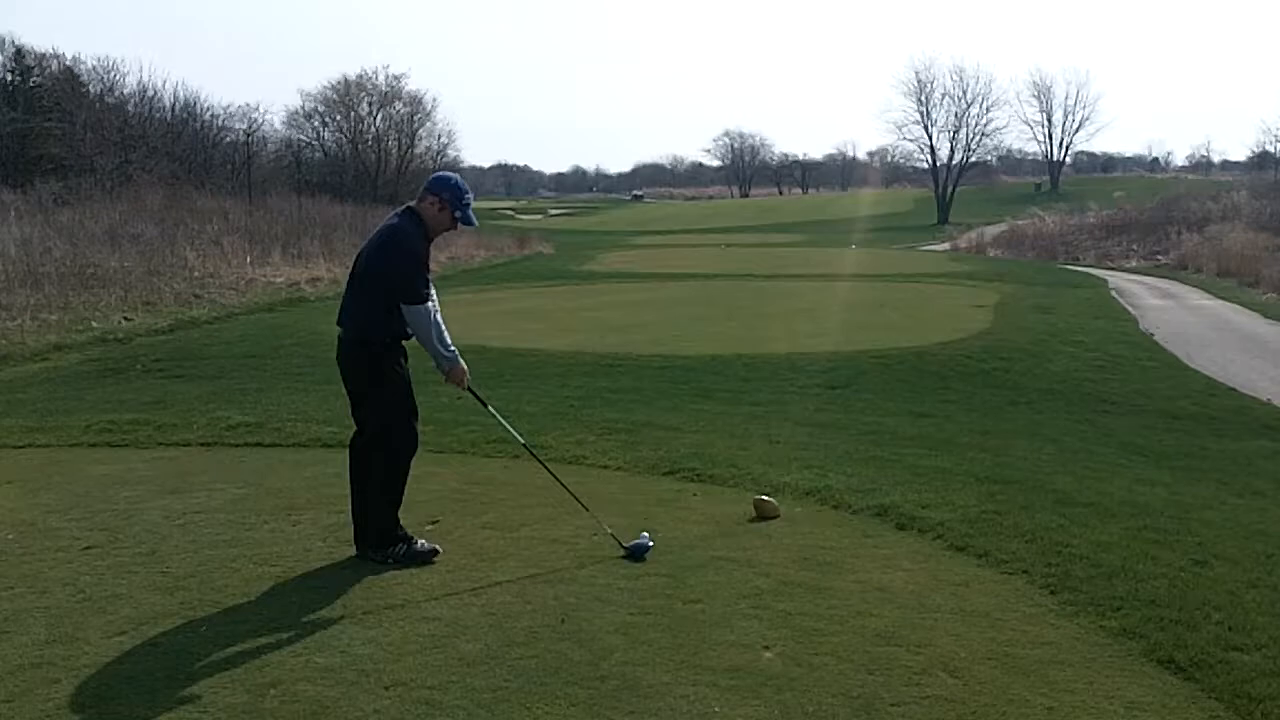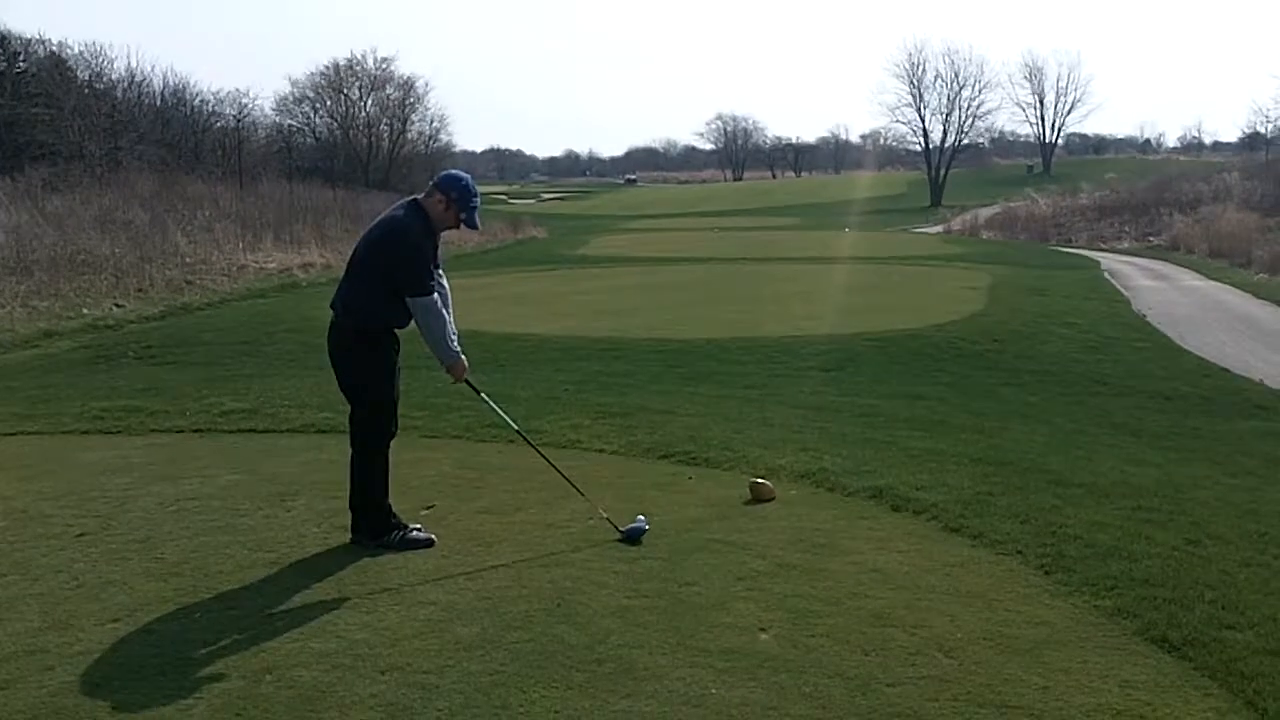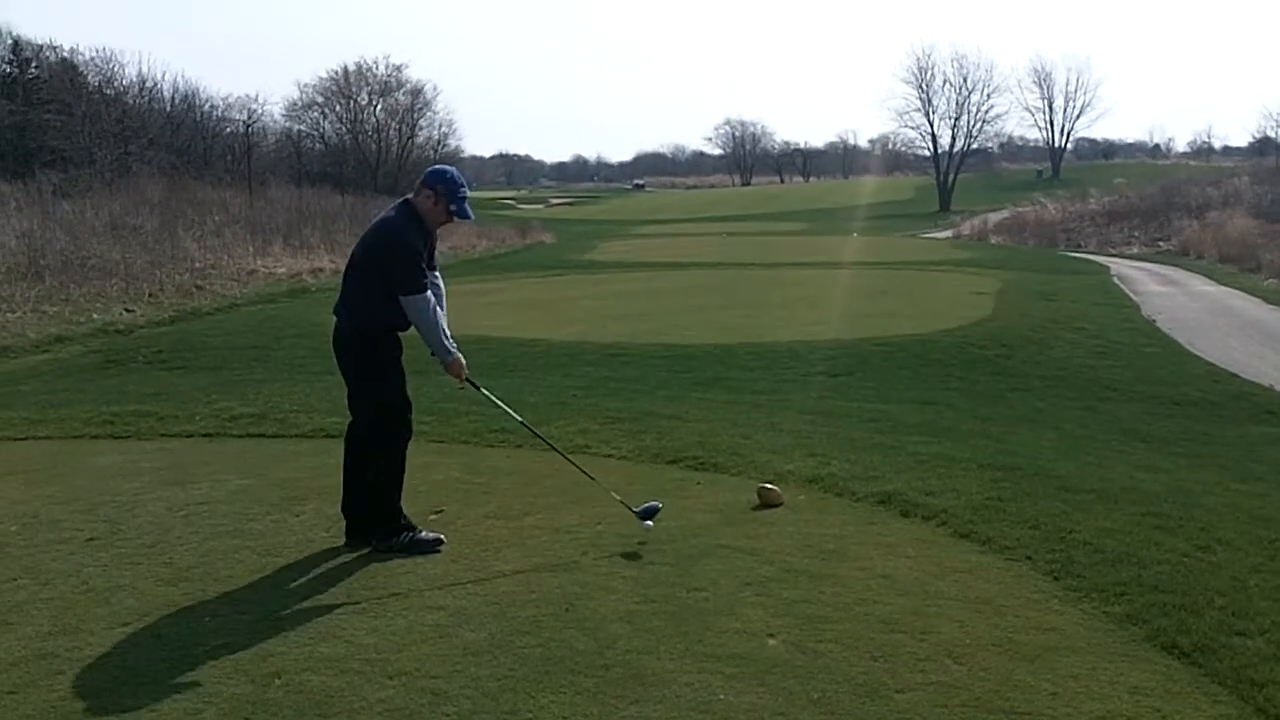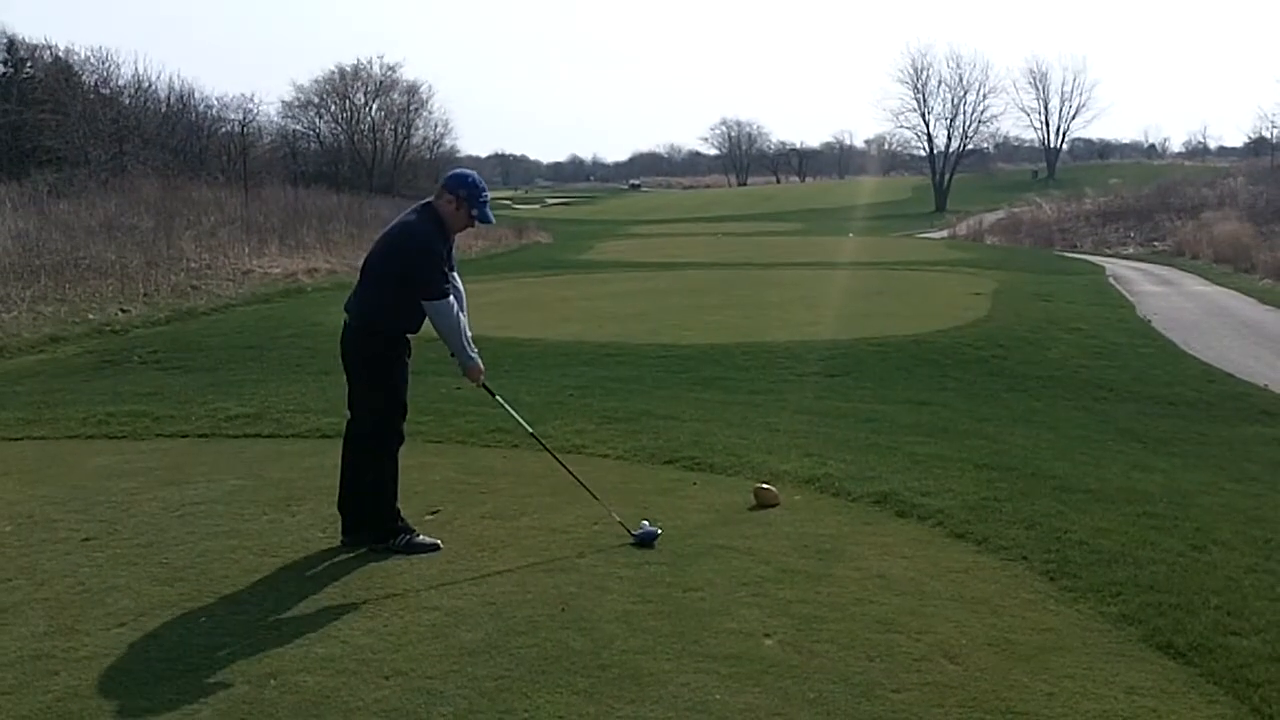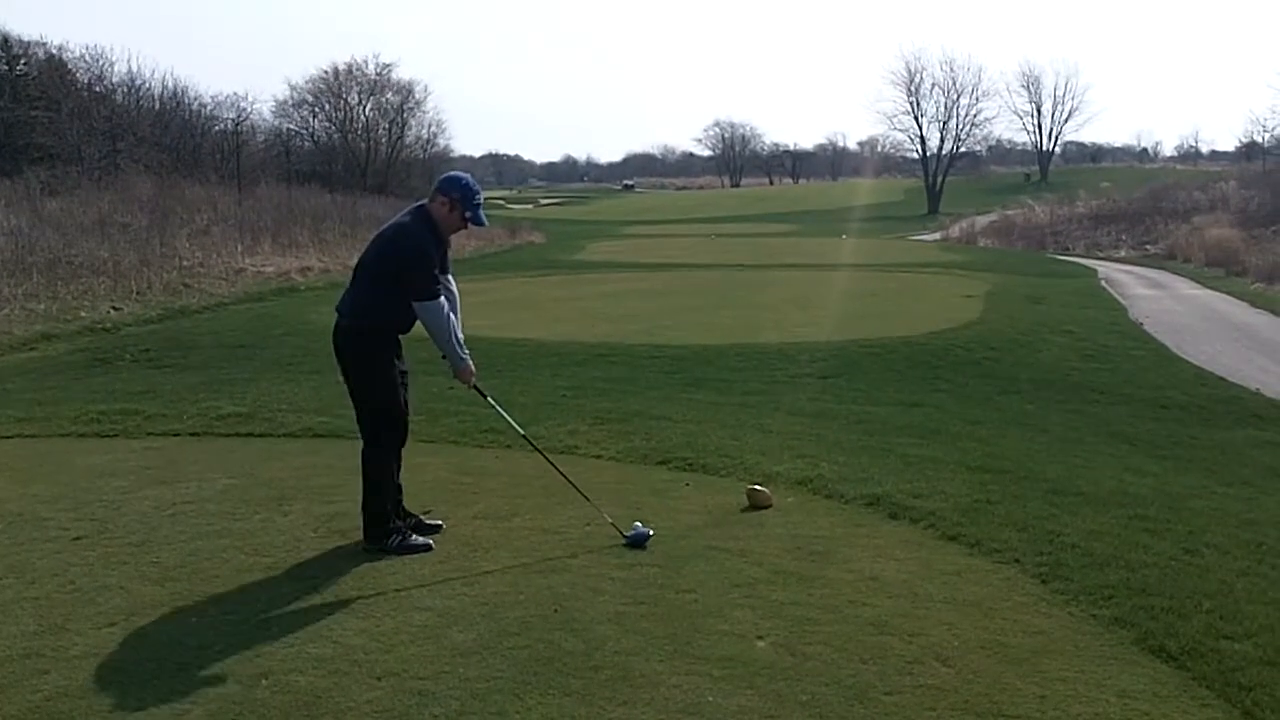
dt=0.7s
person 1, frame 1
left shoulder: (411, 233)
right shoulder: (402, 240)
left elbow: (427, 298)
right elbow: (419, 312)
left wrist: (449, 355)
right wrist: (449, 361)
left hip: (378, 348)
right hip: (369, 351)
left knee: (388, 439)
right knee: (389, 440)
left ankle: (377, 533)
right ankle: (383, 540)
person 1, frame 2
left shoulder: (418, 224)
right shoulder: (405, 233)
left elbow: (437, 286)
right elbow: (426, 305)
left wrist: (453, 347)
right wrist: (450, 356)
left hip: (371, 334)
right hip: (359, 337)
left knee: (377, 426)
right knee: (374, 428)
left ankle: (371, 519)
right ankle: (376, 526)
person 1, frame 3
left shoulder: (418, 227)
right shoulder: (397, 233)
left elbow: (433, 285)
right elbow: (419, 303)
left wrist: (446, 345)
right wrist: (447, 354)
left hip: (371, 338)
right hip: (364, 340)
left knee: (369, 428)
right knee: (390, 429)
left ankle: (362, 524)
right ankle: (389, 527)
person 1, frame 4
left shoulder: (434, 228)
right shoulder: (419, 237)
left elbow: (452, 289)
right elbow: (441, 308)
left wrist: (466, 349)
right wrist: (468, 358)
left hip: (377, 336)
right hip: (373, 340)
left knee: (368, 429)
right knee: (383, 432)
left ankle: (358, 524)
right ankle: (384, 528)
person 1, frame 5
left shoulder: (432, 231)
right shoulder: (410, 238)
left elbow: (447, 291)
right elbow: (432, 308)
left wrist: (458, 351)
right wrist: (459, 359)
left hip: (381, 335)
right hip: (361, 336)
left knee: (394, 425)
right knee: (383, 427)
left ankle: (391, 513)
right ankle: (382, 528)
